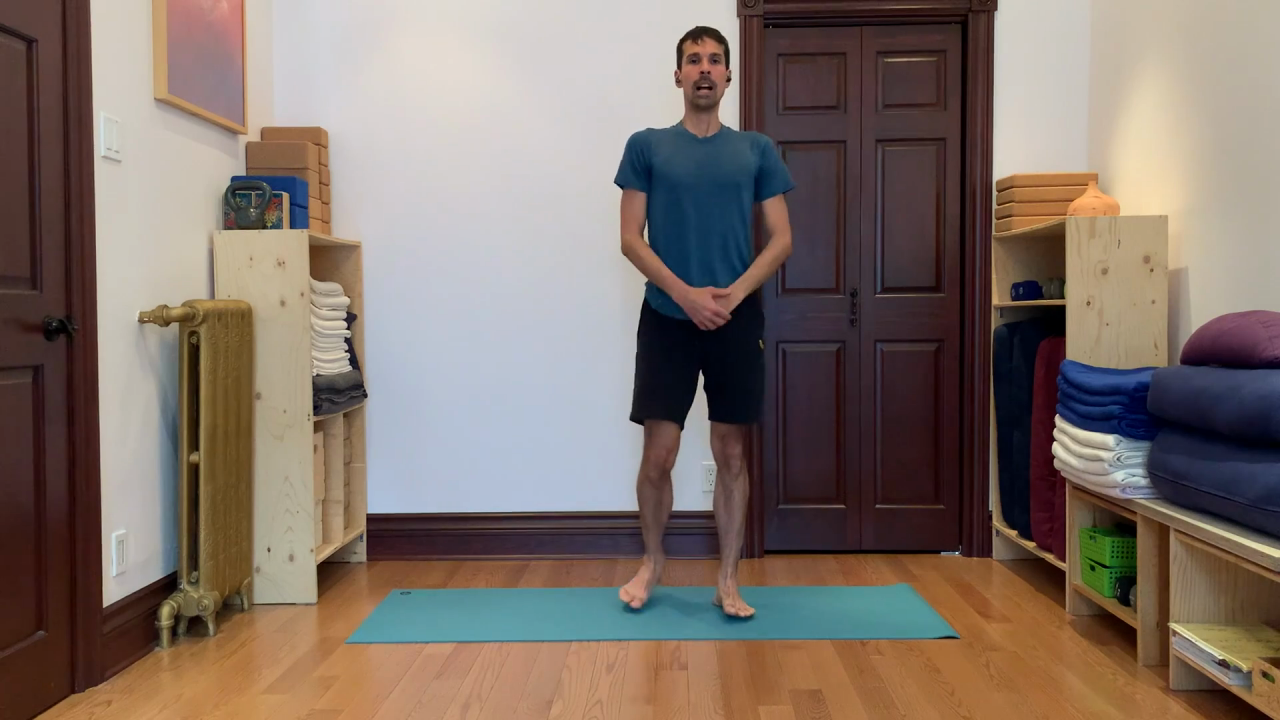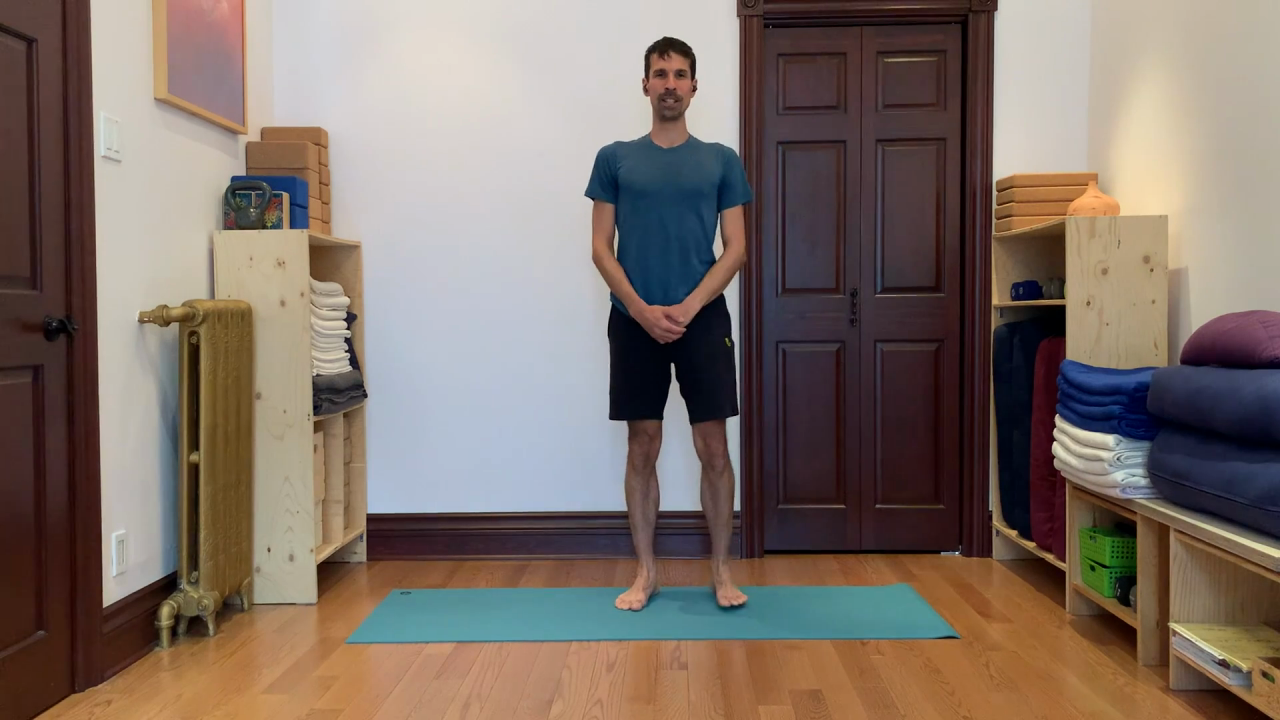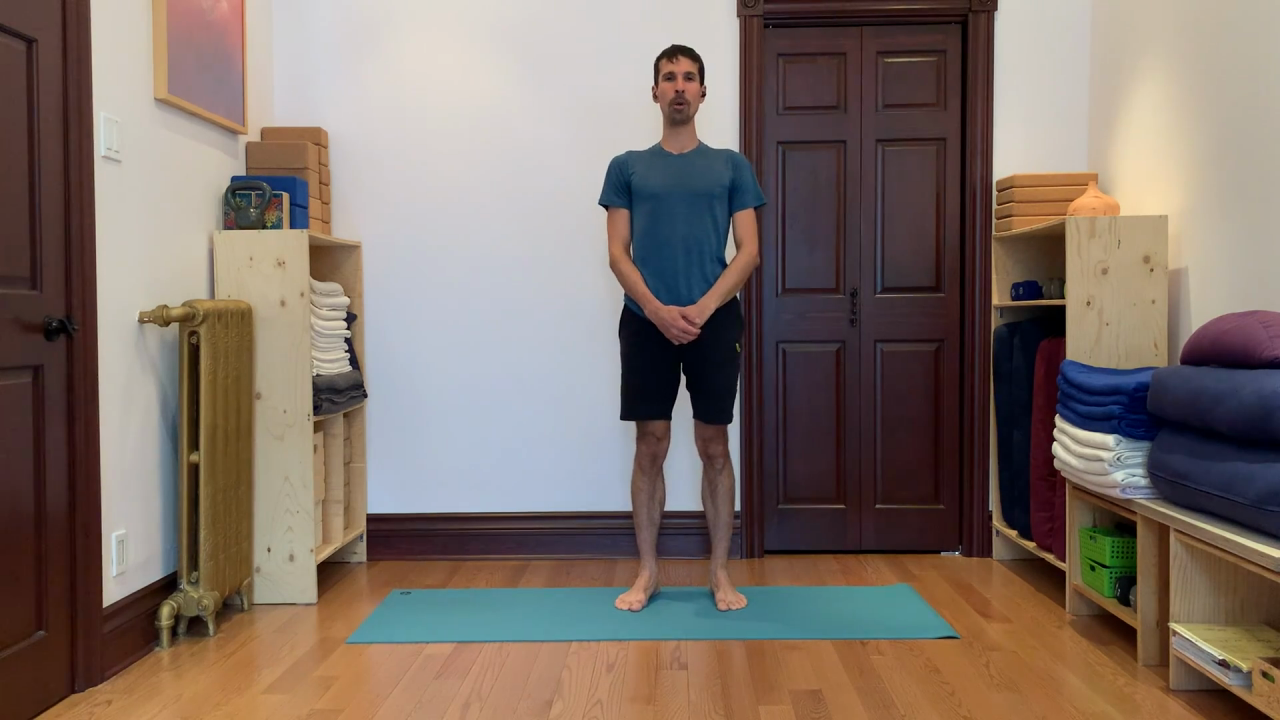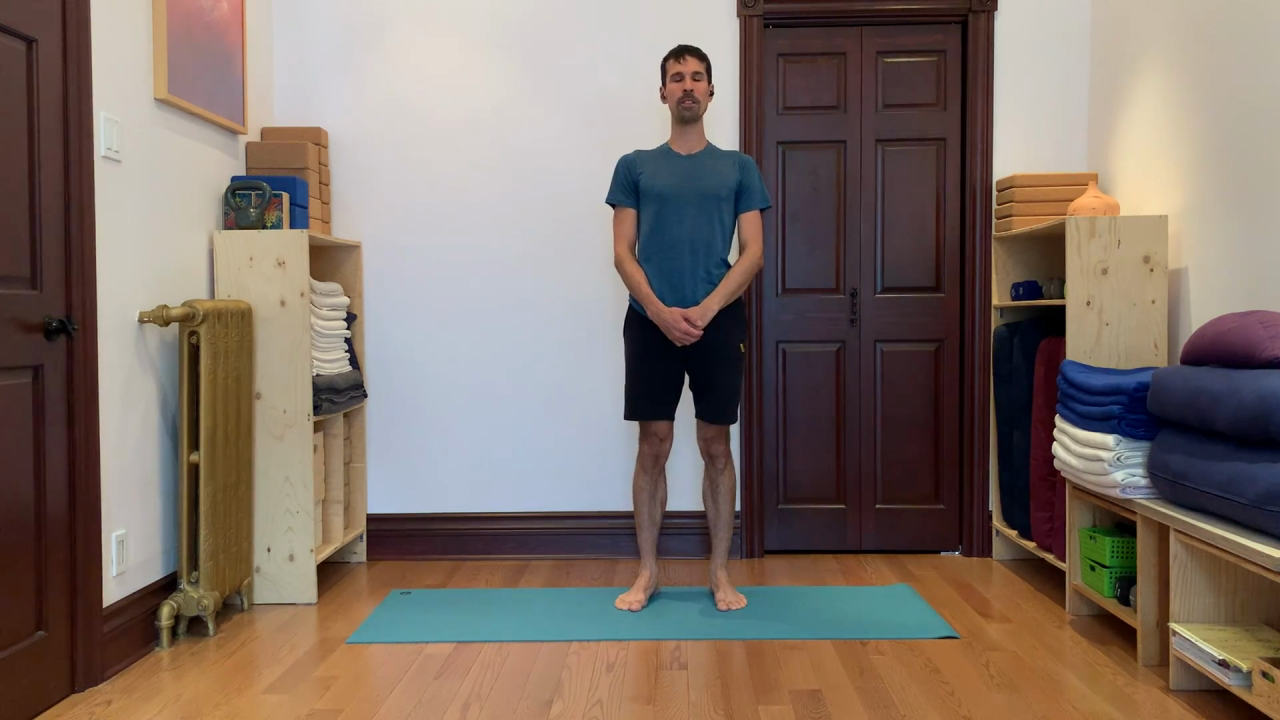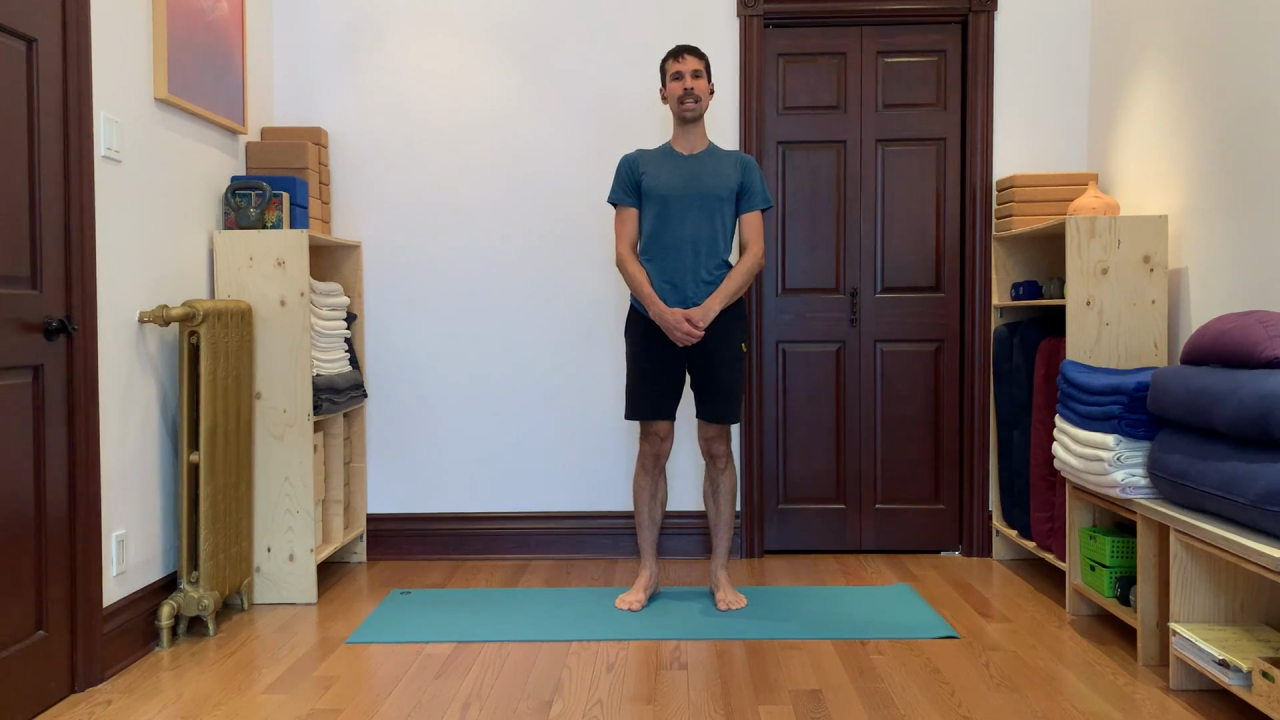
dt=0.5s
person 1, frame 1
left shoulder: (757, 150)
right shoulder: (646, 146)
left elbow: (781, 240)
right elbow: (630, 238)
left wrist: (732, 295)
right wrist: (685, 294)
left hip: (737, 320)
right hip: (666, 318)
left knee: (731, 453)
right knee: (658, 454)
left ankle: (727, 580)
right ankle: (651, 563)
person 1, frame 2
left shoulder: (722, 161)
right shoulder: (615, 158)
left elbow: (735, 250)
right elbow: (602, 248)
left wrist: (688, 308)
right wrist: (641, 310)
left hip: (704, 319)
right hip: (635, 321)
left knee: (713, 447)
right knee: (642, 448)
left ankle: (721, 569)
right ankle: (646, 571)
person 1, frame 3
left shoulder: (731, 166)
right shoulder: (627, 167)
left elbow: (749, 252)
right elbow: (618, 253)
left wrist: (702, 309)
right wrist: (657, 310)
left hip: (714, 321)
right hip: (646, 321)
left knee: (714, 448)
right knee: (650, 447)
left ankle: (720, 571)
right ankle: (647, 571)
person 1, frame 4
left shoulder: (738, 168)
right shoulder: (635, 166)
left elbow: (753, 253)
right elbow: (624, 253)
left wrist: (705, 310)
right wrist: (660, 312)
left hip: (719, 322)
right hip: (651, 322)
left knee: (716, 447)
right knee: (653, 447)
left ankle: (720, 571)
right ankle: (647, 571)
person 1, frame 5
left shoulder: (740, 167)
right shoulder: (636, 165)
left elbow: (753, 253)
right elbow: (625, 252)
left wrist: (706, 310)
right wrist: (662, 312)
left hip: (719, 322)
right hip: (652, 322)
left knee: (717, 447)
right knee: (653, 446)
left ankle: (720, 571)
right ankle: (647, 570)
